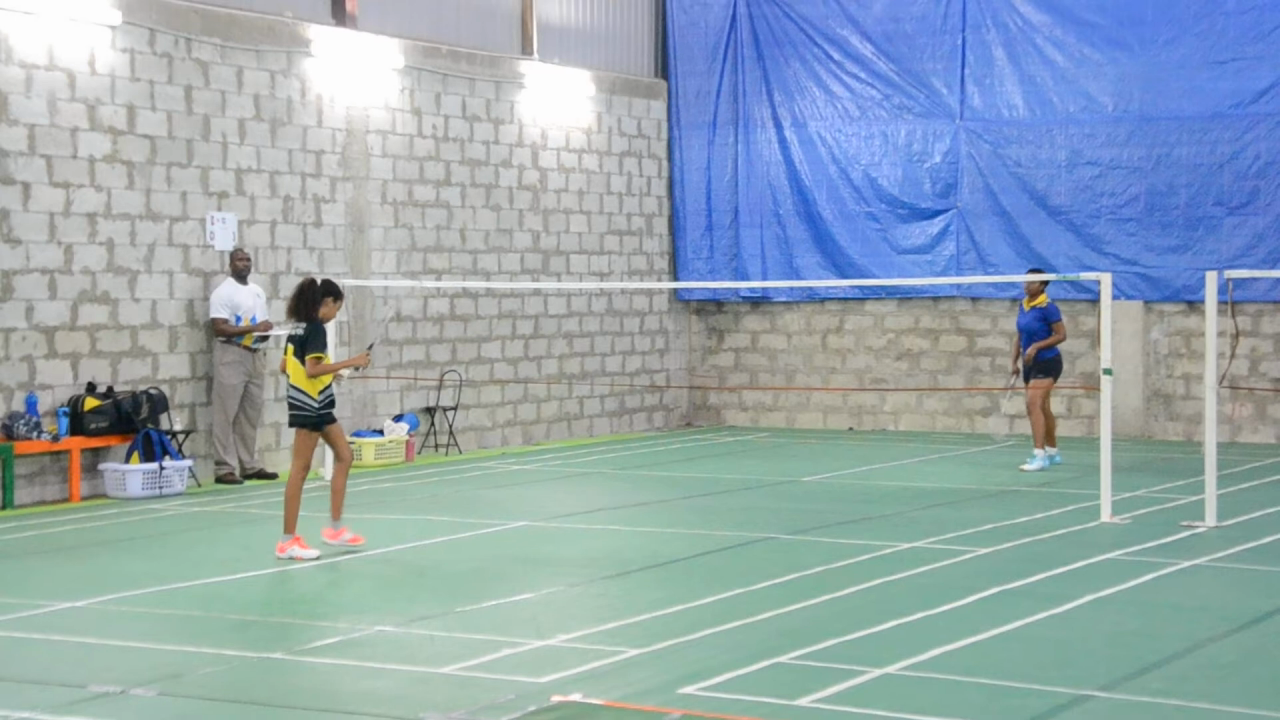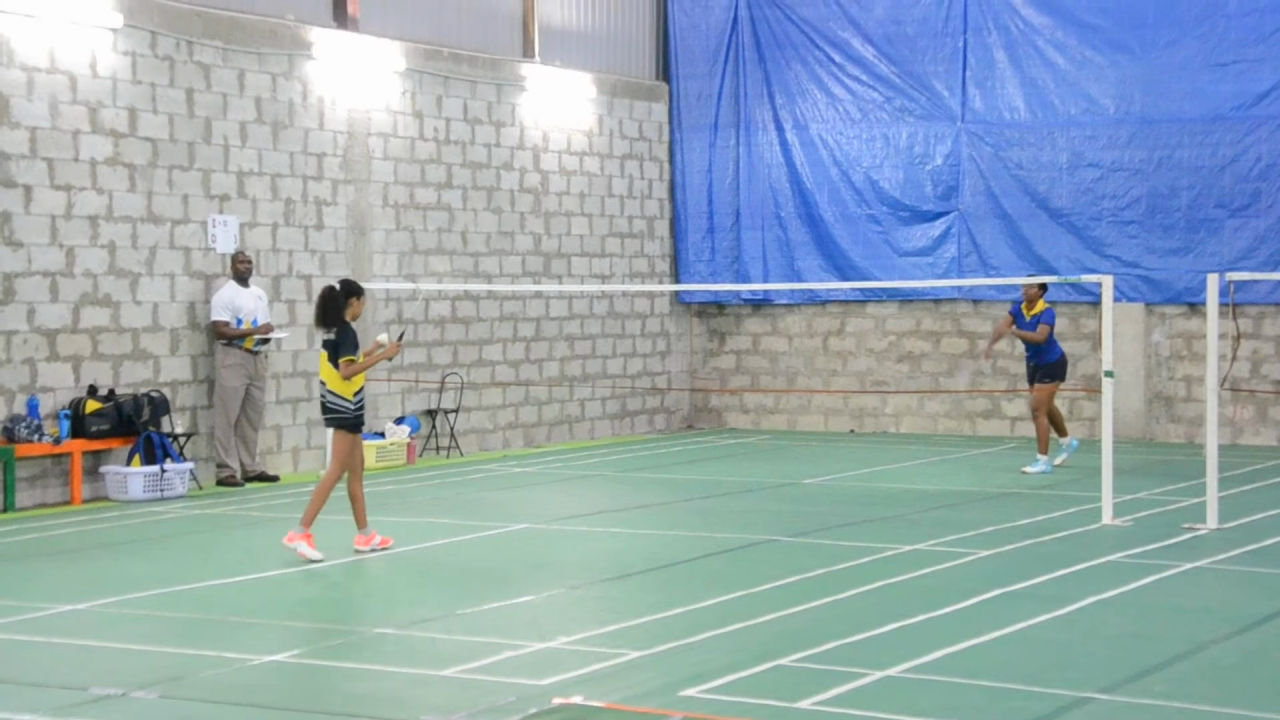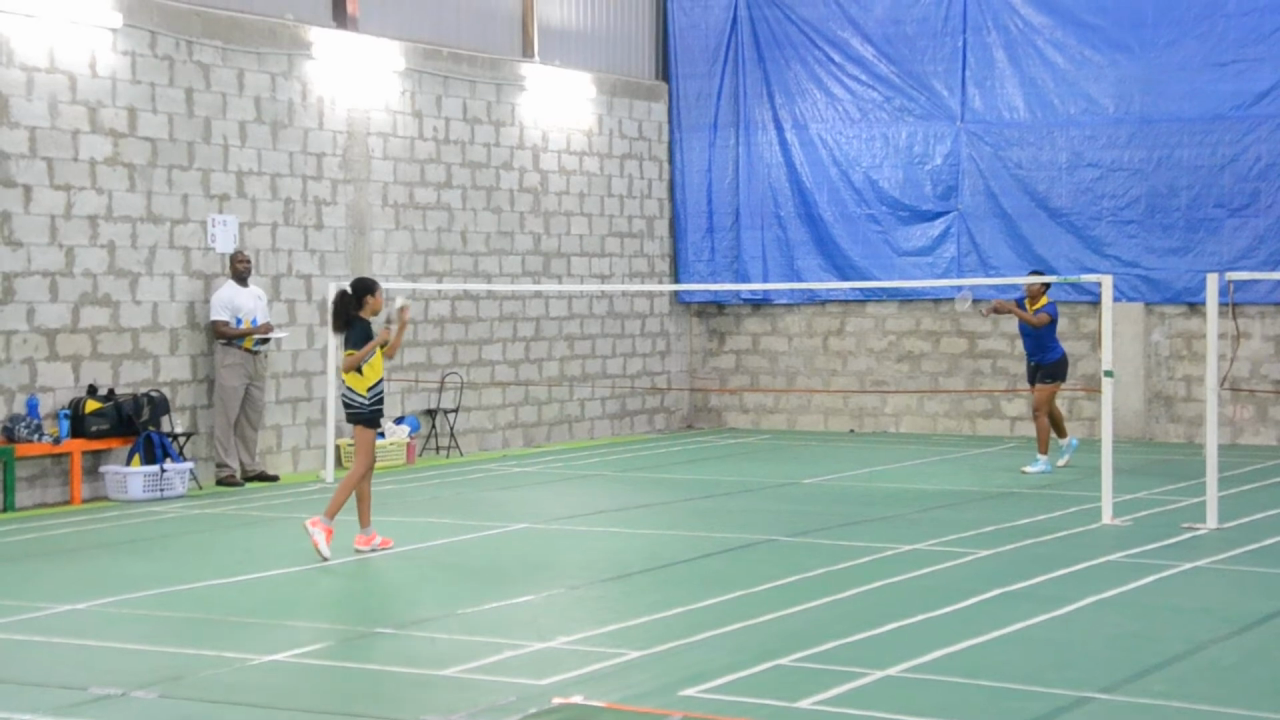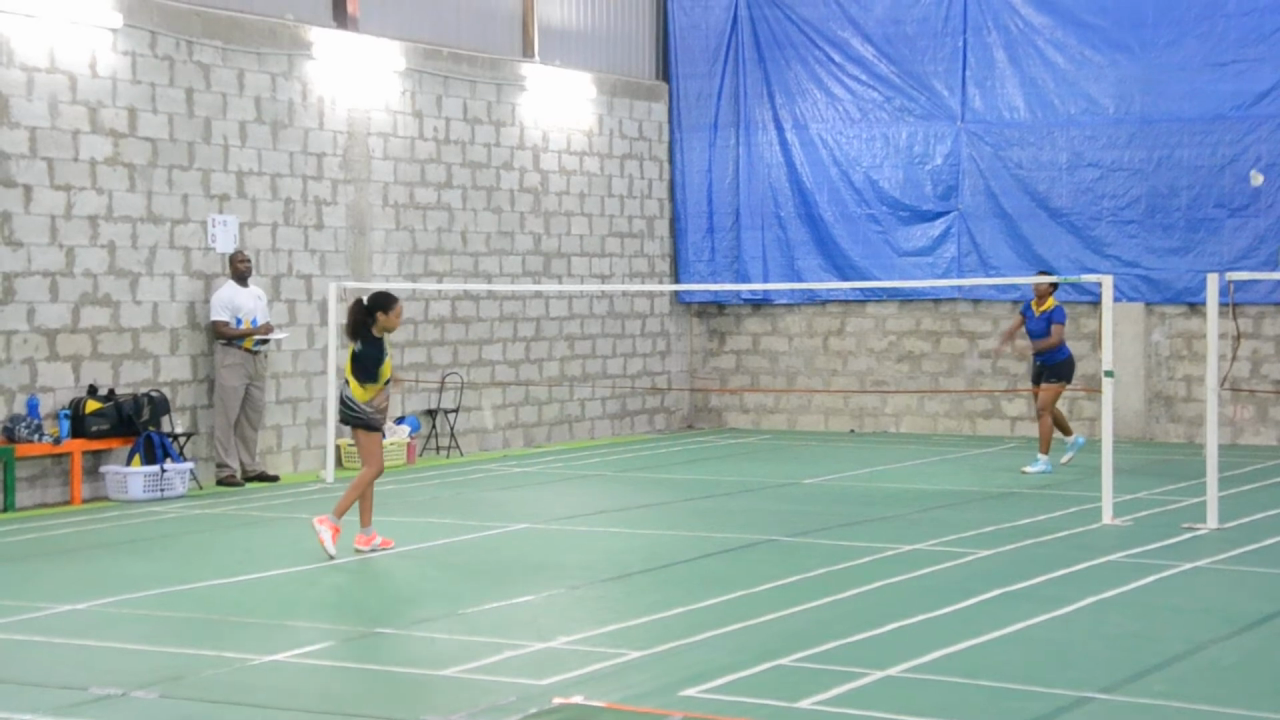
dt=0.5s
person 1, frame 1
left shoulder: (300, 327)
right shoulder: (316, 328)
left elbow: (284, 367)
right elbow: (312, 370)
right wrist: (350, 363)
left hip: (317, 406)
right hip: (310, 407)
left knee: (345, 457)
right knee: (300, 469)
left ankle: (335, 528)
right ankle: (288, 540)
person 1, frame 2
left shoulder: (333, 330)
right shoulder: (346, 331)
right elbow: (346, 372)
left wrist: (368, 354)
right wrist: (381, 356)
left hip: (341, 406)
right hip: (345, 408)
left knee: (356, 469)
right knee: (336, 471)
left ankle: (364, 534)
right ankle: (300, 533)
person 1, frame 3
left shoulder: (363, 326)
right shoulder: (359, 327)
left elbow: (388, 354)
right elbow: (347, 365)
left wrist: (401, 325)
right wrist: (376, 342)
left hip: (366, 403)
right hip: (363, 404)
left knee: (366, 467)
right knee: (360, 467)
left ankle: (366, 534)
right ankle: (323, 523)
person 1, frame 4
left shoulder: (375, 338)
right shoulder: (369, 351)
right elbow: (374, 392)
left hip: (358, 409)
right hip: (362, 413)
left knee: (368, 469)
right knee: (373, 469)
left ankle: (366, 534)
right ankle: (330, 522)
person 2, frame 1
left shoulder: (258, 291)
right shoulder: (223, 292)
right elbow: (219, 328)
left wrist: (266, 330)
right wrist: (252, 328)
left hip: (255, 355)
right hip: (231, 355)
left knee: (251, 413)
right knee: (226, 414)
left ankle: (250, 465)
right ankle: (224, 469)
person 2, frame 2
left shoulder: (260, 294)
right shoulder: (224, 295)
right elbow: (220, 331)
left wrist: (267, 333)
right wrist: (253, 331)
left hip: (257, 357)
right hip: (232, 358)
left knee: (253, 416)
right knee: (228, 417)
left ankle: (251, 468)
right ankle: (226, 471)
person 2, frame 3
left shoulder: (259, 293)
right shoulder: (224, 295)
right elbow: (219, 331)
left wrist: (267, 332)
right wrist: (253, 331)
left hip: (257, 357)
right hip: (232, 357)
left knee: (253, 415)
right knee: (228, 416)
left ankle: (251, 467)
right ankle: (225, 471)
person 2, frame 4
left shoulder: (259, 293)
right shoulder: (223, 295)
right elbow: (219, 331)
left wrist: (267, 333)
right wrist: (253, 331)
left hip: (257, 357)
right hip: (232, 358)
left knee: (253, 416)
right knee: (228, 417)
left ankle: (251, 467)
right ankle: (226, 471)
person 3, frame 1
left shoulder: (1048, 307)
right shoulder: (1023, 305)
left elbow: (1061, 335)
left wrist: (1036, 347)
right wrist: (1015, 360)
left hip: (1046, 362)
right hip: (1030, 363)
left knee: (1033, 405)
right knee: (1042, 407)
left ankle: (1040, 457)
right ankle: (1052, 453)
person 3, frame 2
left shoulder: (1047, 312)
right shoulder: (1018, 308)
left elbow: (1040, 337)
right elbow: (1002, 326)
left wrist: (1013, 331)
right wrist: (990, 344)
left hip: (1052, 364)
right hip: (1033, 363)
left knee: (1038, 410)
right knee: (1047, 407)
left ankle: (1043, 461)
right ankle: (1067, 442)
person 3, frame 3
left shoulder: (1049, 307)
right shoulder: (1022, 303)
left elbow: (1036, 322)
right elbow: (1005, 308)
left wrist: (1011, 308)
right wrist: (992, 308)
left hip: (1052, 363)
right hip: (1034, 363)
left knee: (1038, 410)
right knee: (1047, 407)
left ankle: (1042, 461)
right ankle: (1067, 442)
person 3, frame 4
left shoulder: (1056, 311)
right shoulder: (1028, 307)
left elbow: (1056, 339)
right elbow: (1014, 328)
left wrist: (1031, 347)
right wrist: (1002, 343)
left hip: (1059, 364)
right hip: (1041, 364)
left knee: (1043, 410)
right knee: (1046, 408)
left ankle: (1043, 461)
right ankle: (1073, 440)
